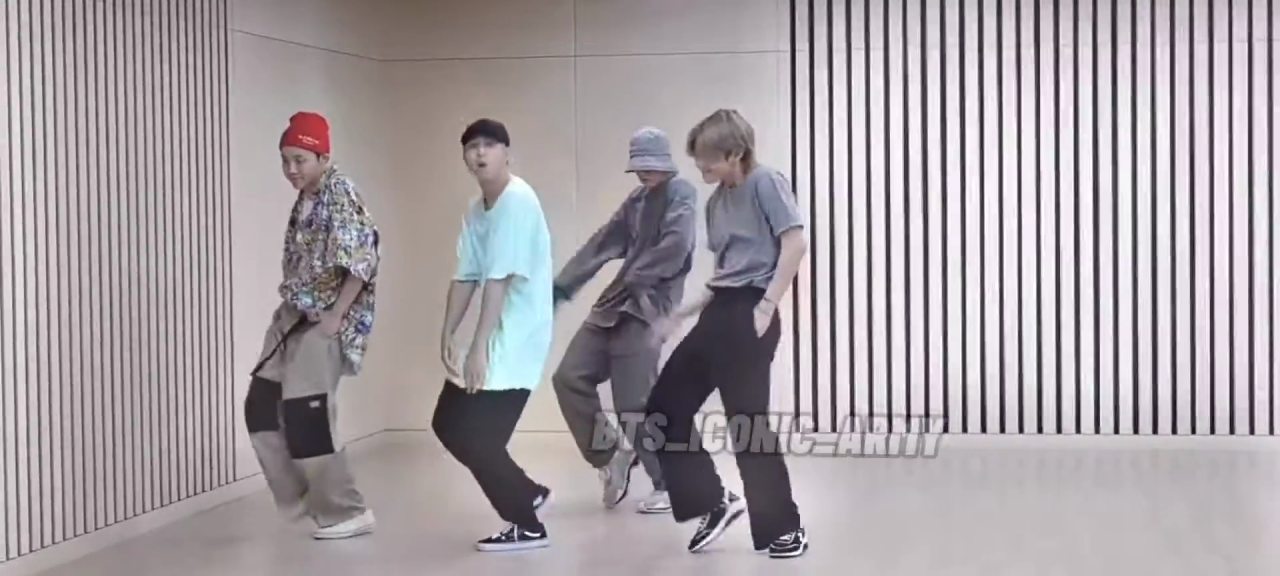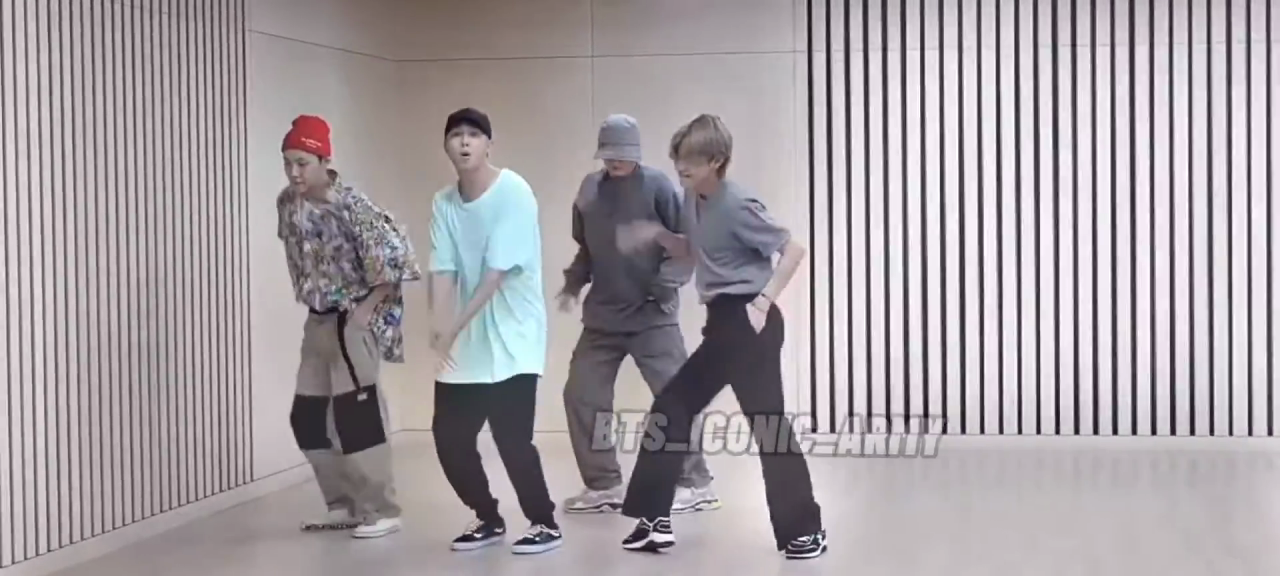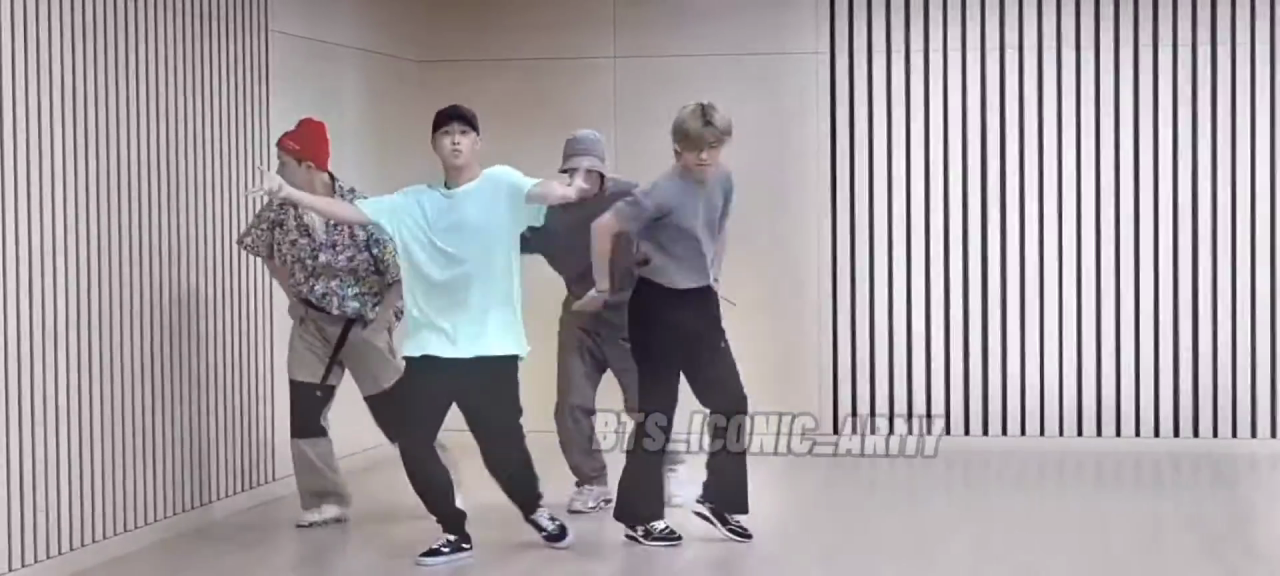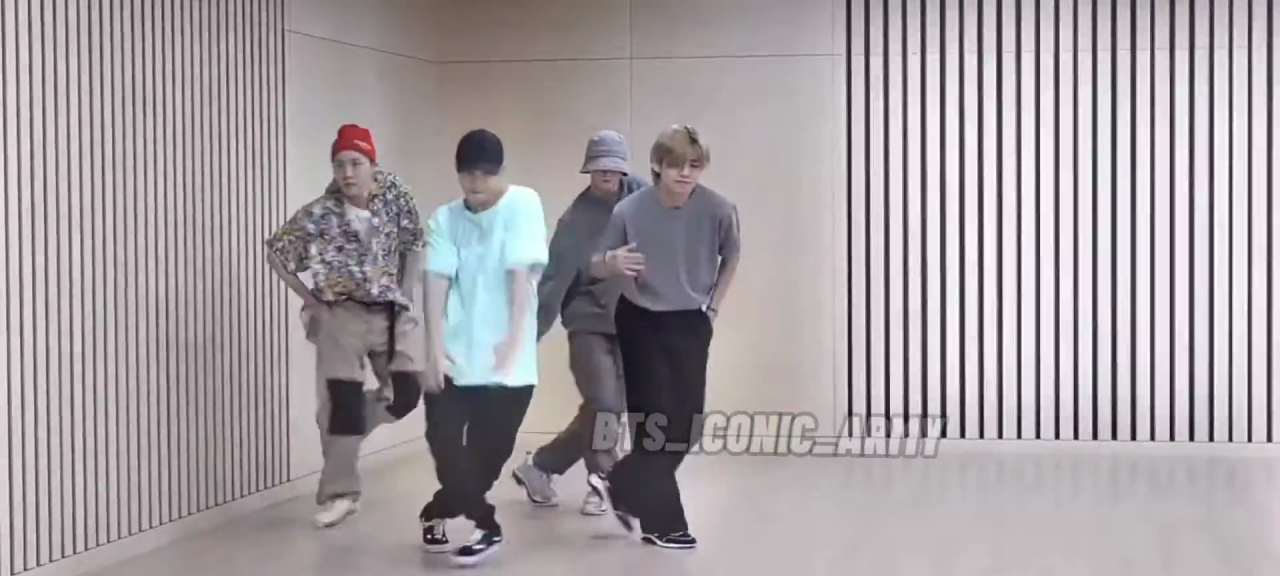
dt=0.4s
person 1, frame 1
left shoulder: (518, 201)
right shoulder: (474, 210)
left elbow: (500, 280)
right elbow: (464, 277)
left wrist: (479, 349)
right wrist: (446, 335)
left hip: (514, 340)
right hip: (488, 340)
left knee: (478, 436)
right knee: (449, 425)
left ankle: (526, 524)
right ankle: (527, 491)
person 1, frame 2
left shoulder: (513, 192)
right shoulder: (444, 202)
left elbow: (500, 269)
right elbow: (443, 271)
left wrist: (458, 324)
right wrist: (440, 328)
left hip: (512, 337)
right hip: (465, 342)
left knee: (512, 434)
right knee: (449, 436)
left ankle: (544, 522)
right ankle: (487, 518)
person 1, frame 3
left shoulder: (500, 184)
right shoulder: (413, 202)
left elbow: (539, 191)
right elbow: (353, 213)
left wrist: (568, 191)
right wrist: (291, 194)
left hip: (490, 341)
right hip: (430, 343)
left knee: (501, 438)
right knee: (413, 440)
left ankle: (535, 509)
right ankle: (454, 532)
person 1, frame 4
left shoulder: (523, 204)
right shoulder: (445, 217)
left elbow: (523, 275)
right elbow: (437, 281)
left wrist: (514, 339)
right wrist: (436, 346)
left hip: (509, 360)
right hip: (453, 356)
left knee: (491, 451)
right knee: (444, 439)
left ankle: (438, 514)
right ankle: (485, 525)
person 2, frame 1
left shoulder: (767, 183)
right shoulder: (716, 201)
left elbow: (794, 243)
left wrist: (768, 305)
right wrist: (682, 313)
left hip: (750, 313)
right hip: (719, 310)
left knee: (747, 421)
right knee: (664, 407)
left ankle: (785, 526)
right ankle: (714, 502)
person 2, frame 2
left shoulder: (734, 205)
right shoulder: (693, 196)
left elbow: (793, 250)
left wrist: (763, 303)
right wrist: (658, 235)
left hip: (746, 321)
right hip: (722, 321)
left knee: (767, 423)
right knee: (672, 409)
left ankle: (803, 529)
right ankle: (655, 518)
person 2, frame 3
left shoulder: (724, 181)
right shoulder: (663, 192)
right elbow: (602, 226)
left wrist: (712, 276)
right wrist: (600, 288)
left hip: (701, 303)
right hip: (658, 304)
left knee: (730, 402)
right knee: (656, 410)
left ankle: (720, 502)
right ankle: (641, 516)
person 2, frame 4
left shoulder: (718, 210)
right shoulder: (628, 211)
left elbow: (730, 259)
right elbow: (596, 266)
left wrist: (713, 307)
right wrist: (612, 262)
left hip: (691, 325)
right hip: (641, 323)
left knee: (687, 424)
right knee: (654, 421)
left ankle: (619, 486)
right ankle: (660, 521)
person 3, frame 1
left shoulder: (341, 194)
right shoulder: (304, 199)
left elbow: (361, 262)
left wrist: (337, 315)
right wrist: (290, 303)
left hip: (323, 323)
right hip: (290, 317)
left knee: (306, 418)
right knee: (260, 408)
left ankle: (350, 513)
right ankle: (298, 494)
person 3, frame 2
left shoulder: (350, 205)
right shoulder: (287, 201)
left elbow: (396, 257)
left wrist: (368, 309)
right wrist: (302, 291)
left hip: (357, 319)
right hip: (320, 320)
left knee: (355, 413)
right knee: (306, 420)
left ankle: (383, 513)
right ankle: (346, 506)
person 3, frame 3
right shoulder: (282, 208)
left elbow: (398, 267)
right elbow: (266, 251)
left wrist: (384, 320)
right wrist: (293, 297)
left hip: (361, 323)
right hip: (312, 321)
left knee: (394, 410)
right knee: (304, 413)
right ankle: (328, 500)
person 3, frame 4
left shoulder: (393, 191)
right shoulder: (318, 213)
left elbow: (414, 244)
right elbow: (277, 254)
left wrist: (407, 296)
right wrist: (310, 298)
left hip: (392, 313)
right hip: (340, 314)
left knee: (406, 394)
right knee: (343, 402)
left ankle: (336, 439)
right ankle: (340, 494)
person 4, frame 1
left shoulder: (680, 193)
right shoulder: (636, 200)
left elbow: (677, 246)
right elbow: (605, 244)
left wrist: (638, 282)
right wrist: (565, 283)
left hip: (644, 308)
right hip: (614, 306)
left knee: (634, 401)
right knee: (569, 378)
right ankle: (610, 456)
person 4, frame 2
left shoulder: (656, 185)
right shoulder: (589, 189)
left wrist: (666, 282)
right wrist: (573, 282)
left hip: (652, 312)
right hip: (603, 315)
right knee: (580, 395)
left ankle: (696, 484)
right ankle: (603, 486)
person 4, frame 3
left shoulder: (627, 195)
right shoulder: (556, 211)
right elbow: (520, 240)
left hip: (629, 318)
right hip: (581, 322)
right knee: (573, 405)
left ankle: (667, 465)
right ankle: (592, 483)
person 4, frame 4
left shoulder: (639, 193)
right shoulder: (575, 218)
right elbow: (554, 278)
right wrist: (530, 329)
right hip: (587, 321)
left knee: (607, 408)
right knee: (603, 405)
left ankle: (538, 468)
